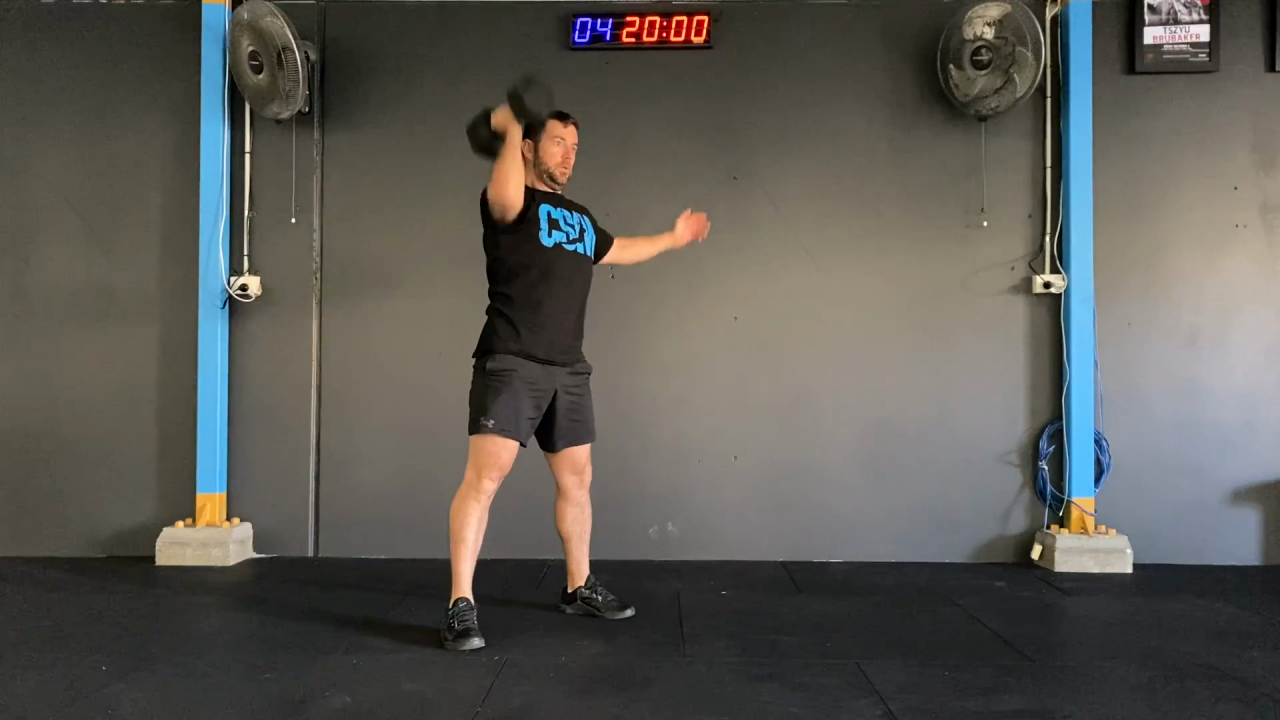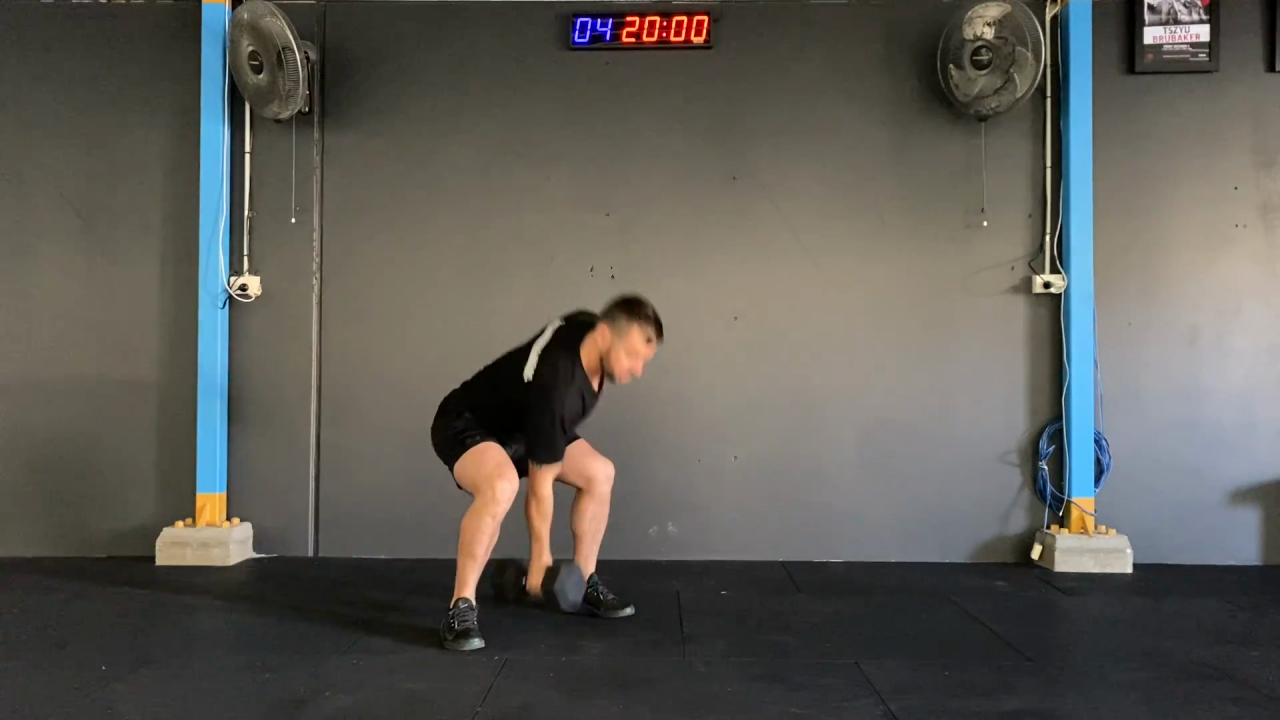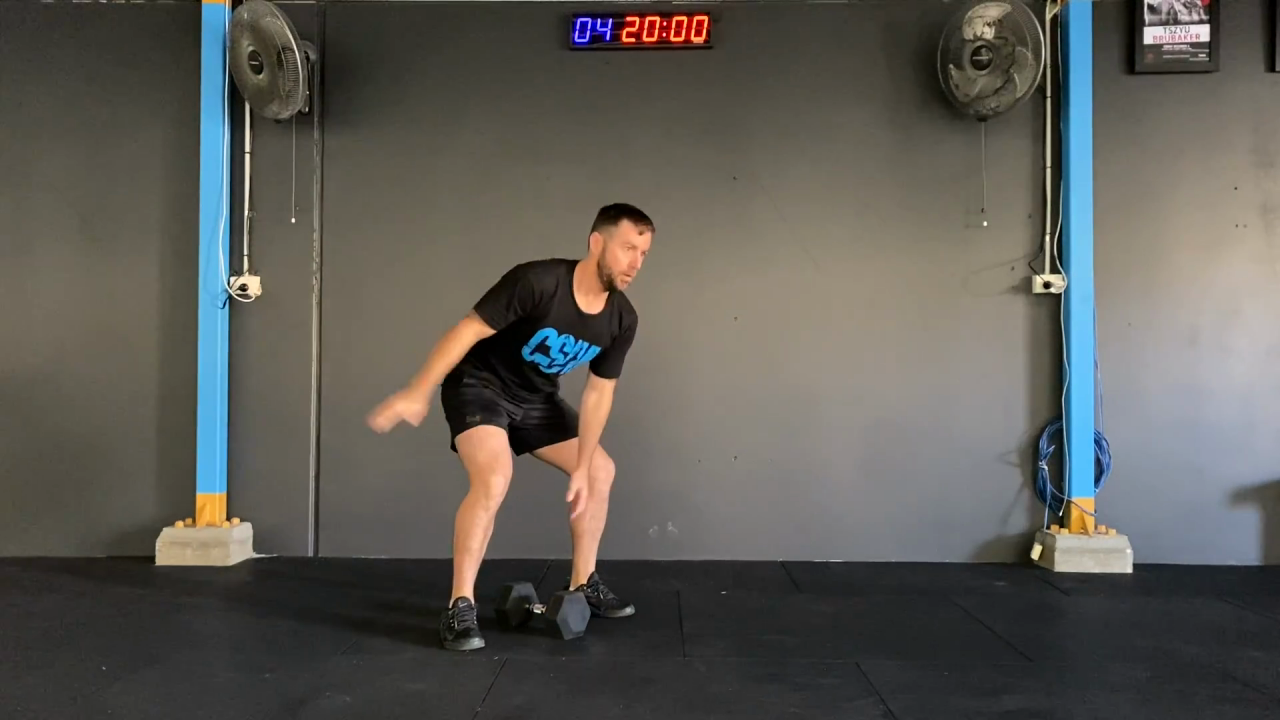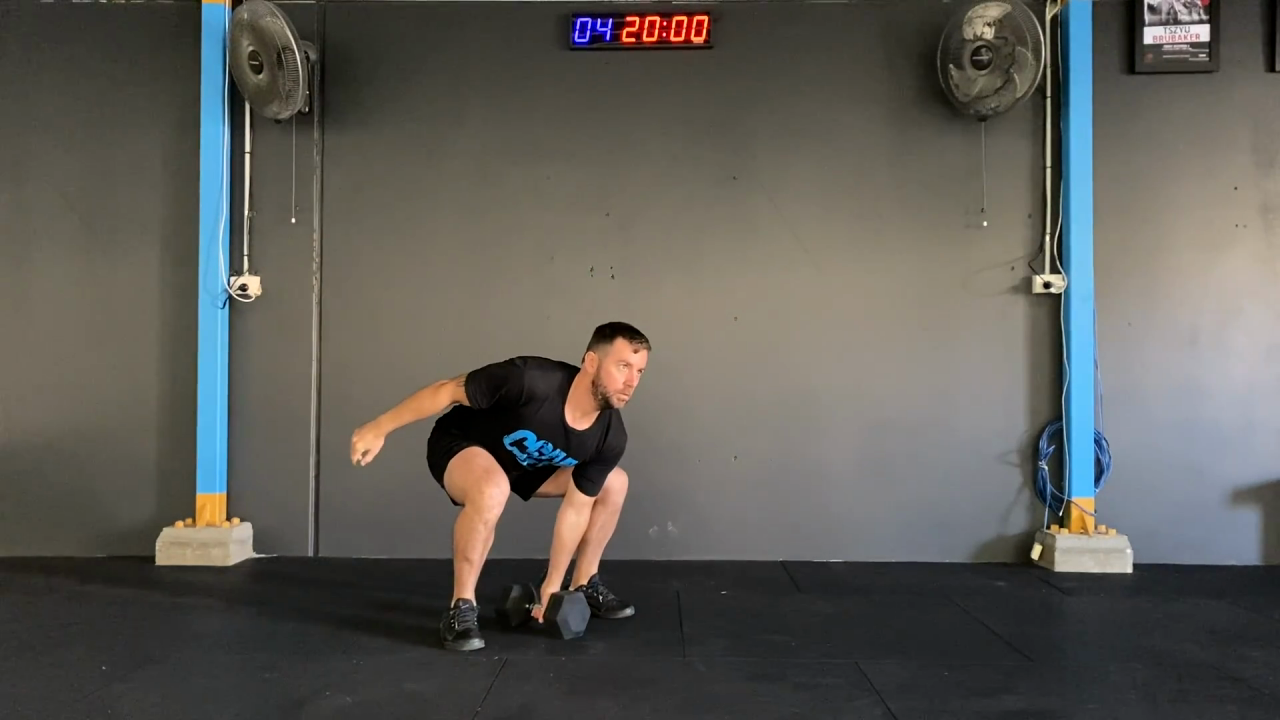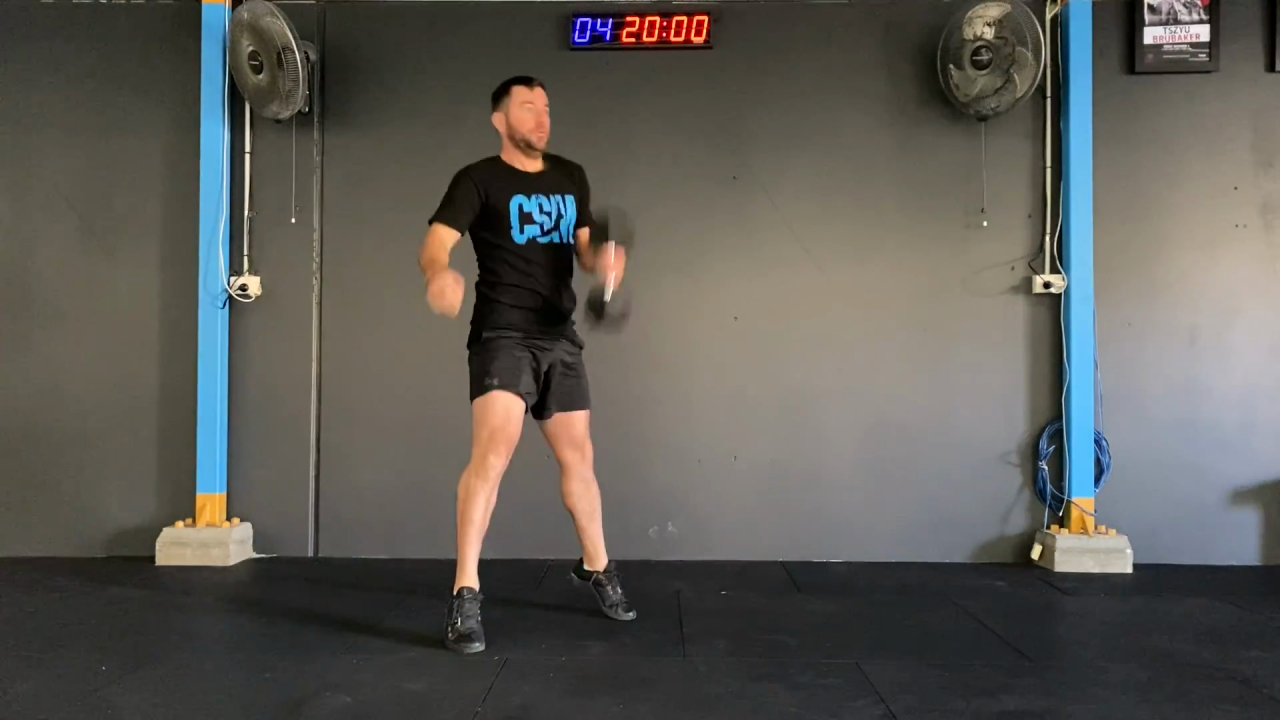
dt=1s
person 1, frame 1
left shoulder: (578, 214)
right shoulder: (513, 200)
left elbow: (610, 250)
right elbow: (506, 201)
left wrist: (670, 237)
right wrist: (510, 133)
left hip: (568, 367)
right hip: (511, 362)
left knee: (577, 480)
right knee: (484, 478)
left ankle: (579, 588)
right ankle: (461, 606)
person 1, frame 2
left shoulder: (589, 326)
right shoulder: (558, 390)
right elbow: (541, 486)
right wrist: (541, 559)
left hip: (516, 423)
right hip: (464, 425)
left knee: (599, 475)
right knee: (501, 486)
left ankle: (584, 582)
right ankle: (461, 608)
person 1, frame 3
left shoulder: (622, 321)
right shoulder: (540, 282)
left elbow: (599, 392)
right elbow: (468, 331)
left wrist: (582, 467)
right wrist: (417, 394)
left hip: (536, 395)
right hip: (480, 383)
left knee: (602, 471)
right knee: (494, 481)
left ankle: (583, 585)
right ankle: (460, 606)
person 1, frame 4
left shoulder: (610, 437)
right shoulder: (530, 380)
left elbow: (577, 505)
right elbow: (447, 391)
left wrist: (552, 585)
right wrist: (380, 428)
left hip: (525, 462)
right hip: (460, 444)
left knee: (614, 484)
right knee: (491, 490)
left ankle: (583, 585)
right ankle: (461, 608)
person 1, frame 5
left shoulder: (570, 176)
right shoulder: (479, 179)
left elbow: (584, 245)
right elbow: (435, 241)
left wrist: (605, 256)
right wrist: (439, 274)
left hip: (559, 338)
right hip: (503, 335)
left knee: (578, 455)
right knee: (493, 454)
left ankle: (597, 568)
right ankle: (465, 593)
